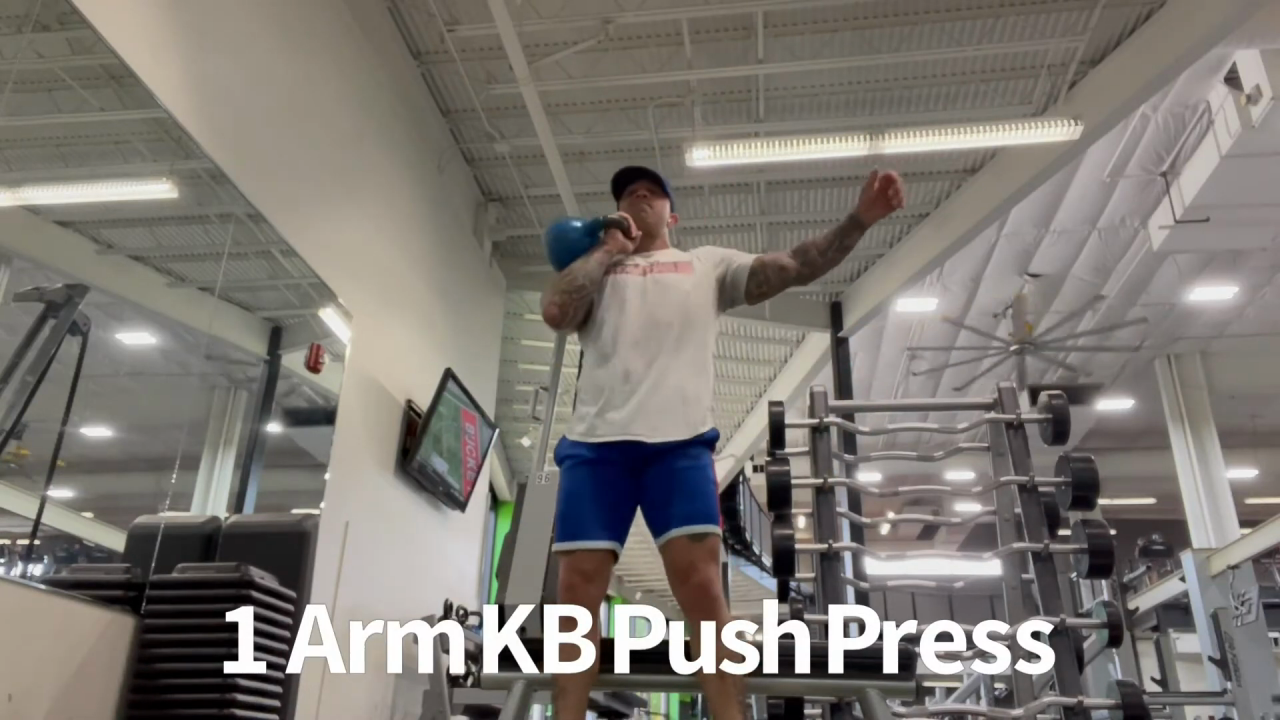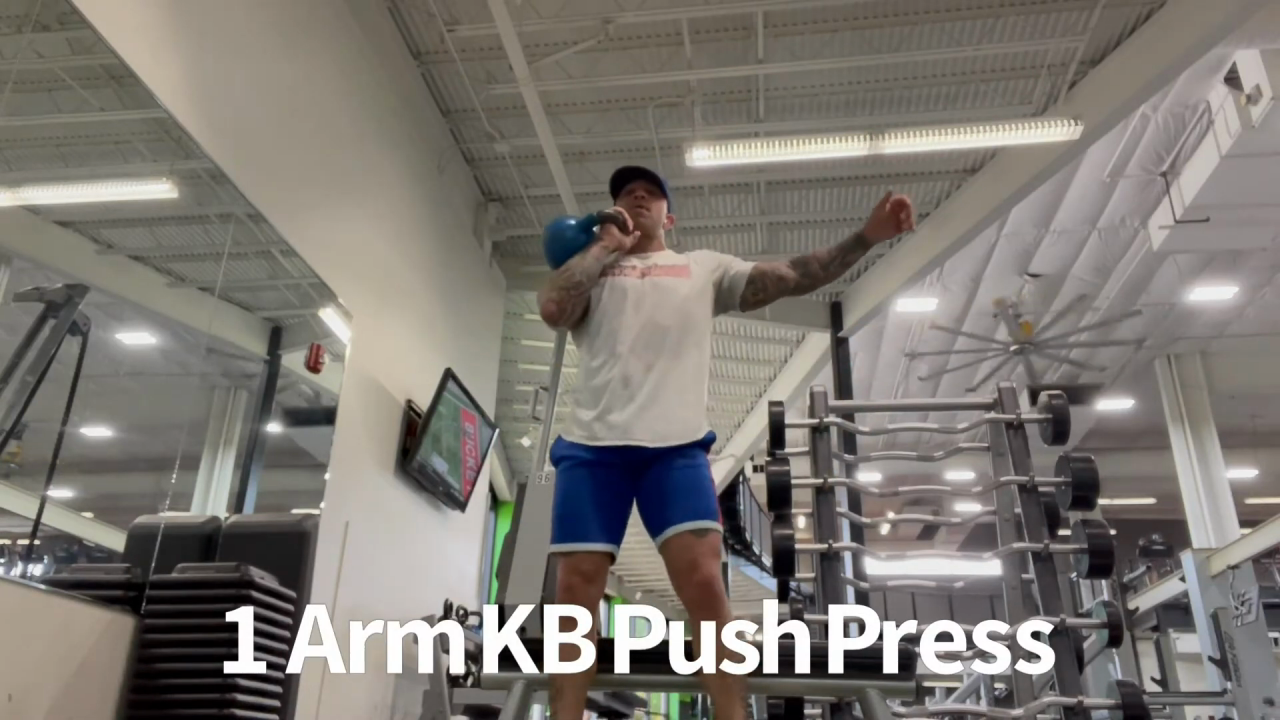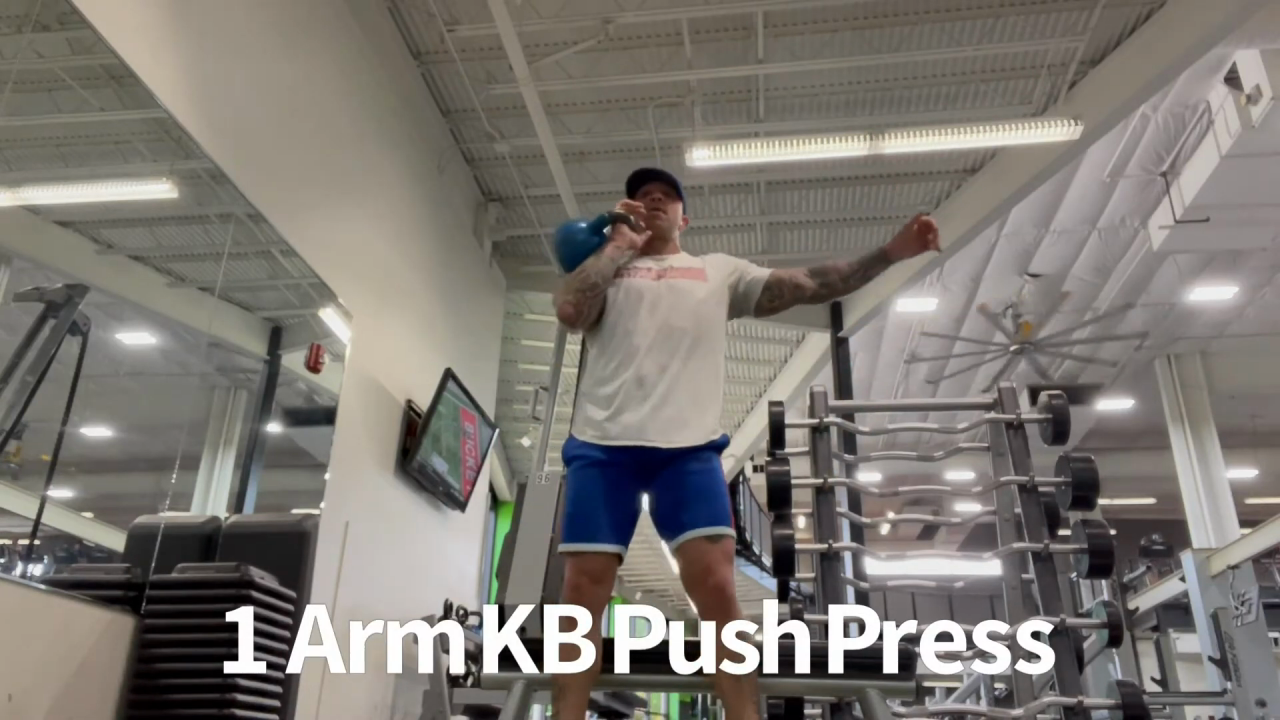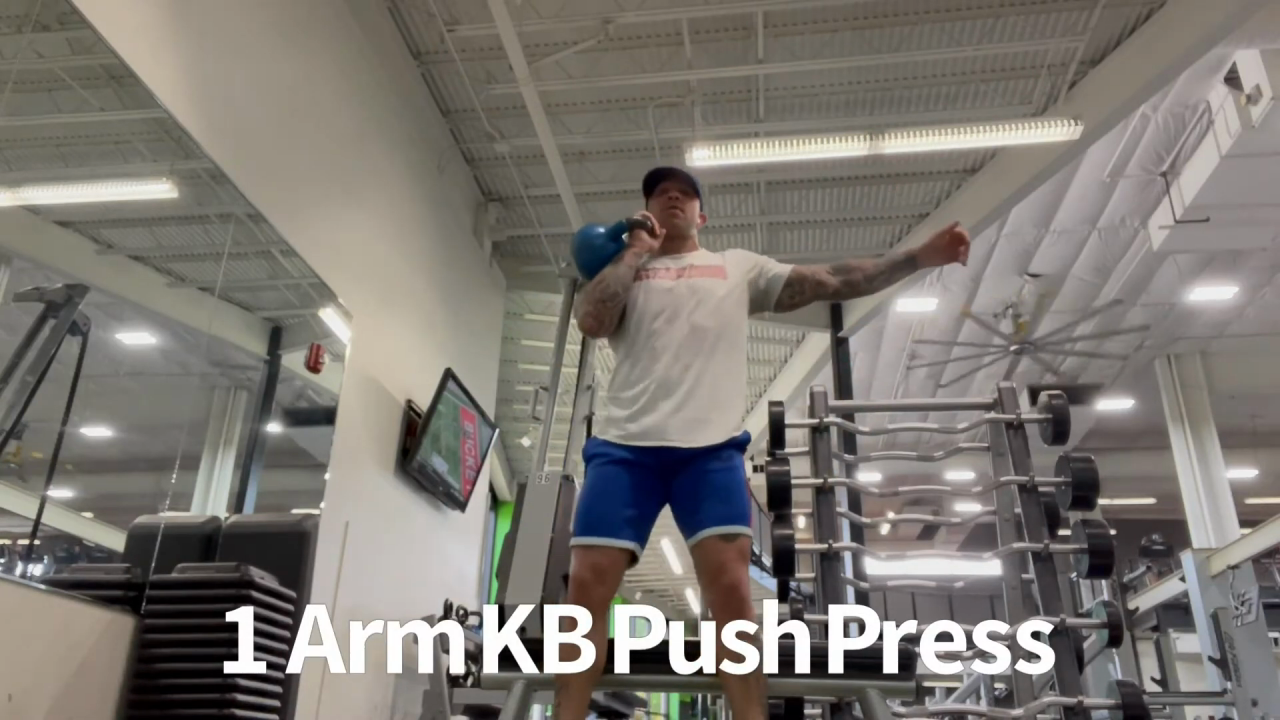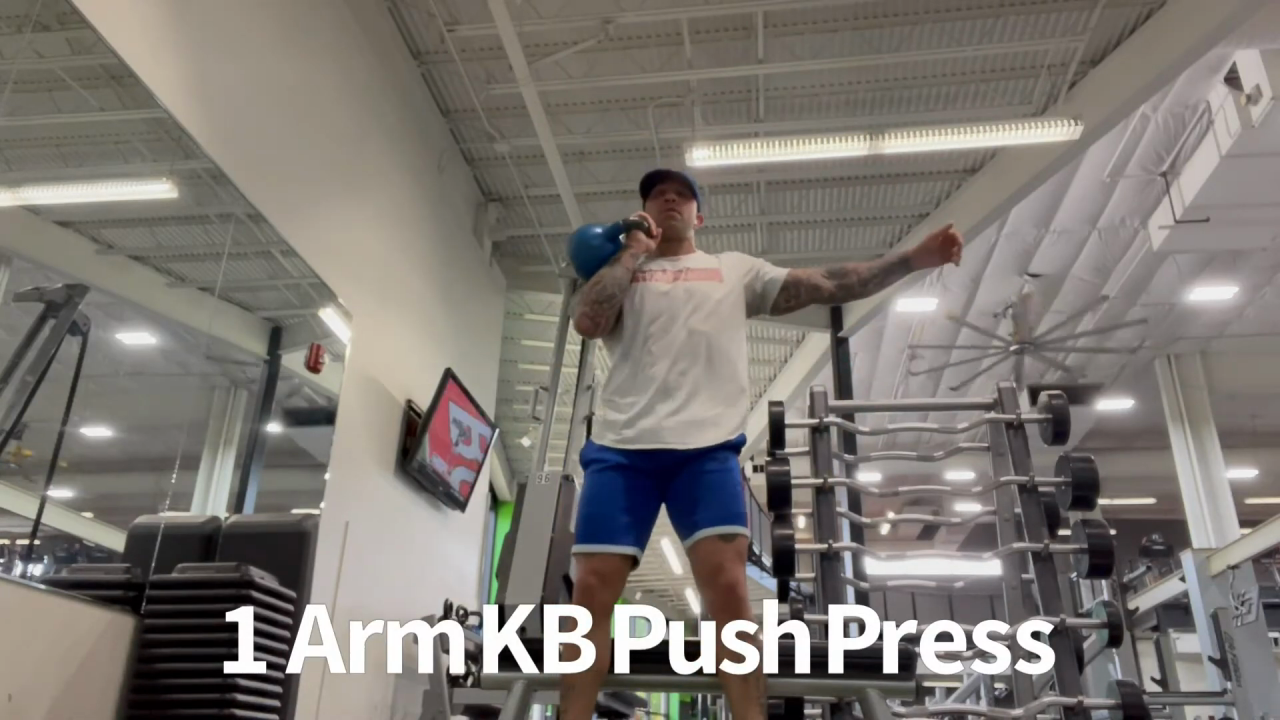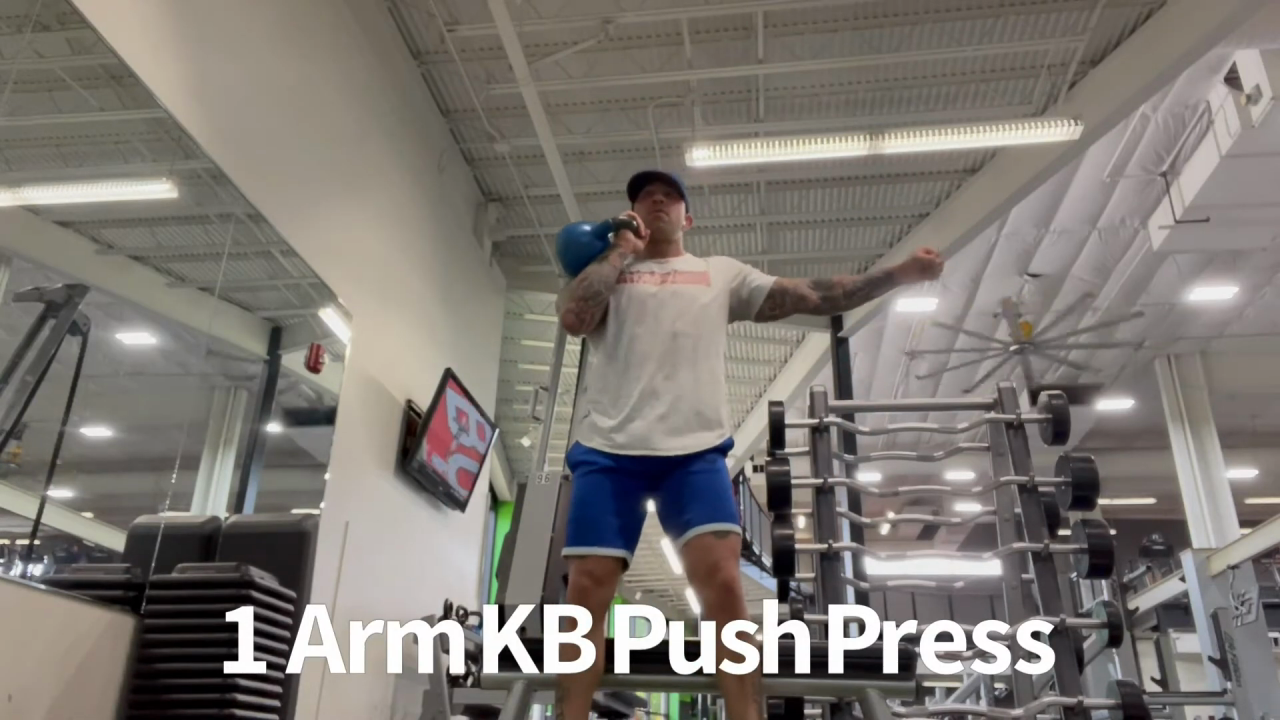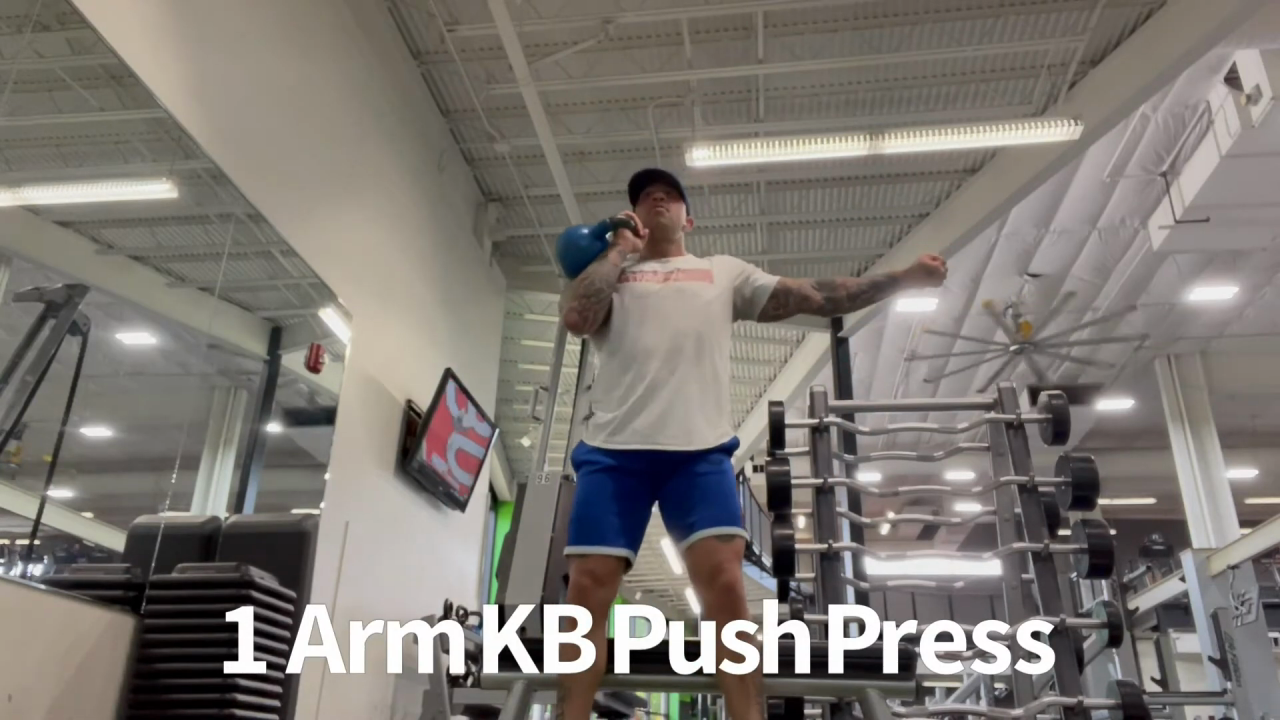
dt=0.2s
person 1, frame 1
left shoulder: (707, 263)
right shoulder: (595, 266)
left elbow: (795, 267)
right elbow: (554, 313)
left wrist: (861, 217)
right wrist: (608, 250)
left hip: (679, 440)
right hip: (595, 441)
left knee: (702, 587)
right knee: (577, 590)
person 1, frame 2
left shoulder: (704, 267)
right shoulder: (590, 268)
left elbow: (792, 277)
right elbow: (552, 309)
left wrist: (867, 236)
right wrist: (604, 245)
left hip: (676, 444)
right hip: (591, 444)
left knee: (705, 586)
right knee: (576, 590)
person 1, frame 3
left shoulder: (719, 271)
right shoulder: (604, 270)
left elbow: (809, 285)
right elbow: (568, 311)
left wrist: (891, 251)
right wrist: (618, 245)
left hip: (688, 445)
right hip: (602, 444)
left knee: (717, 589)
right knee: (582, 591)
person 1, frame 4
left shoulder: (739, 266)
right shoulder: (622, 270)
left elbow: (831, 282)
right elbow: (589, 321)
left wrist: (920, 256)
right wrist: (635, 250)
left hip: (710, 445)
right hip: (624, 444)
left knee: (730, 588)
right knee: (588, 588)
person 1, frame 5
left shoulder: (734, 269)
right shoulder: (618, 271)
left elbow: (826, 286)
right elbow: (586, 322)
left wrist: (915, 258)
right wrist: (632, 252)
left hip: (705, 447)
right hip: (621, 447)
left knee: (728, 588)
right knee: (592, 591)
person 1, frame 6
left shoulder: (720, 273)
right shoulder: (606, 271)
left elbow: (811, 296)
right elbow: (571, 318)
left wrist: (900, 273)
right wrist: (621, 250)
left hip: (694, 450)
right hip: (608, 450)
left knee: (724, 587)
right knee: (586, 593)
person 1, frame 7
left shoulder: (723, 272)
right shoulder: (609, 273)
left elbow: (816, 296)
right elbow: (574, 317)
left wrist: (905, 277)
right wrist: (620, 249)
left hip: (700, 449)
right hip: (613, 449)
left knee: (725, 587)
right knee: (587, 592)
